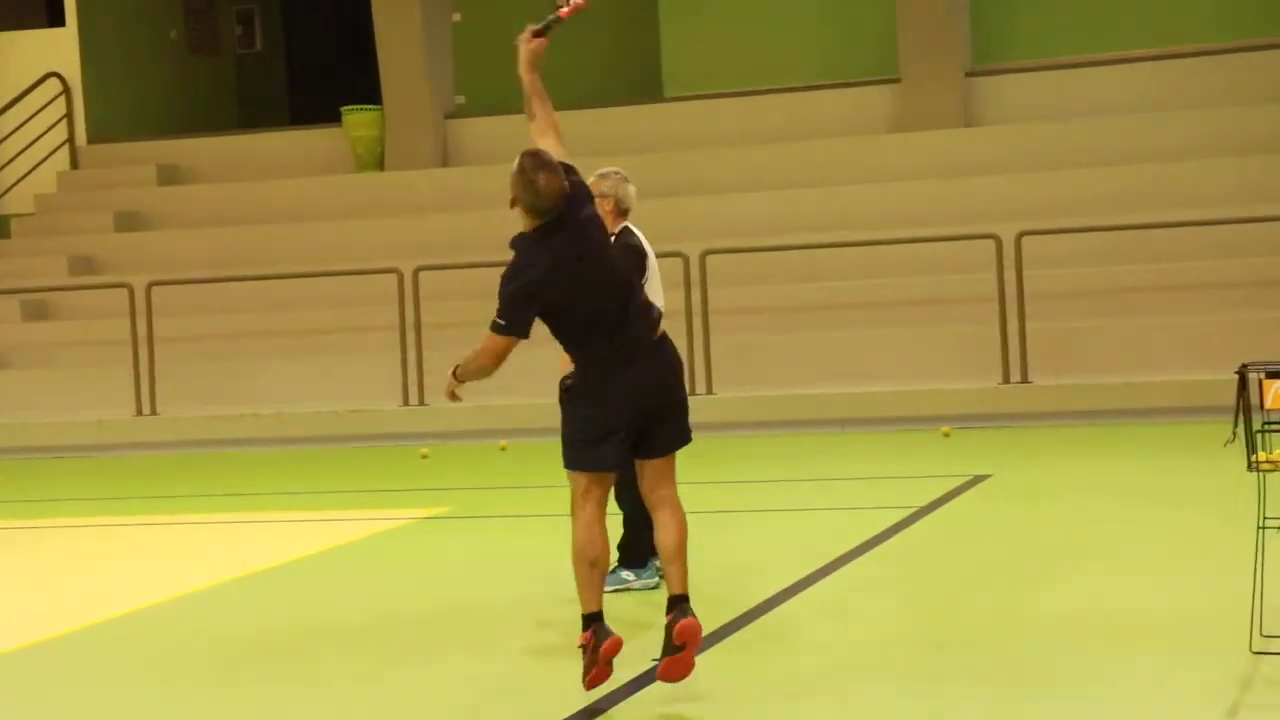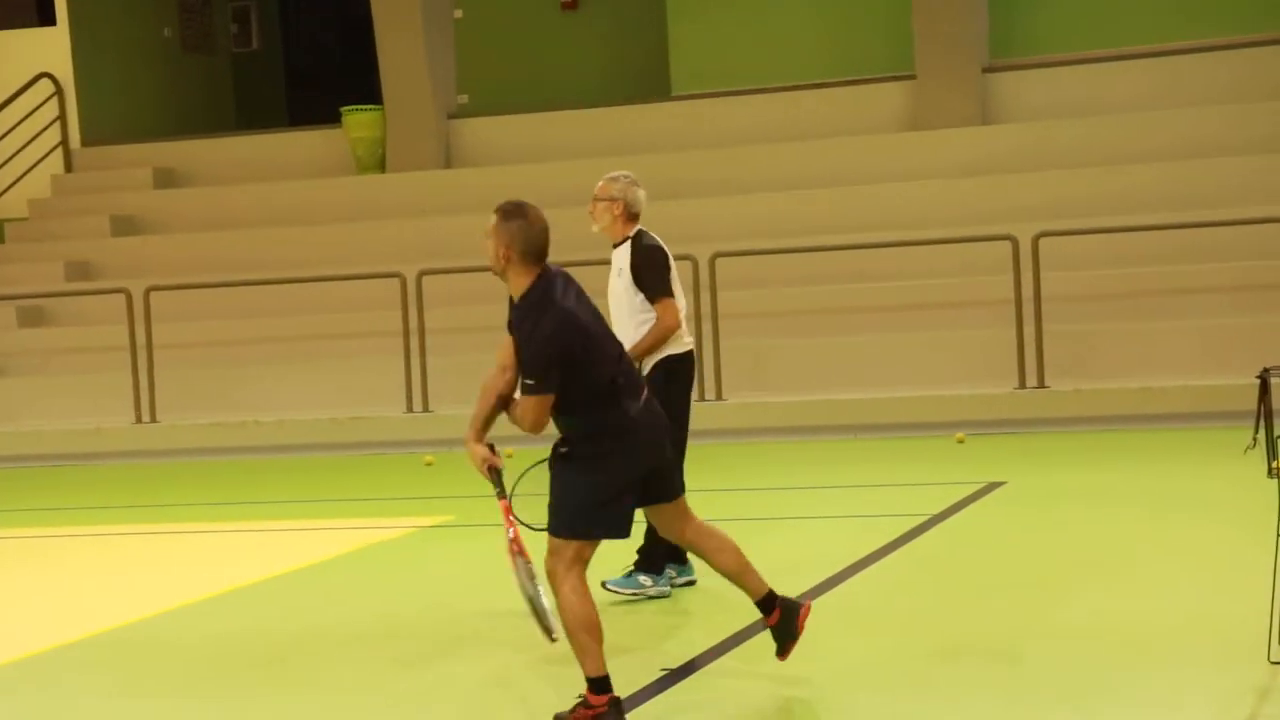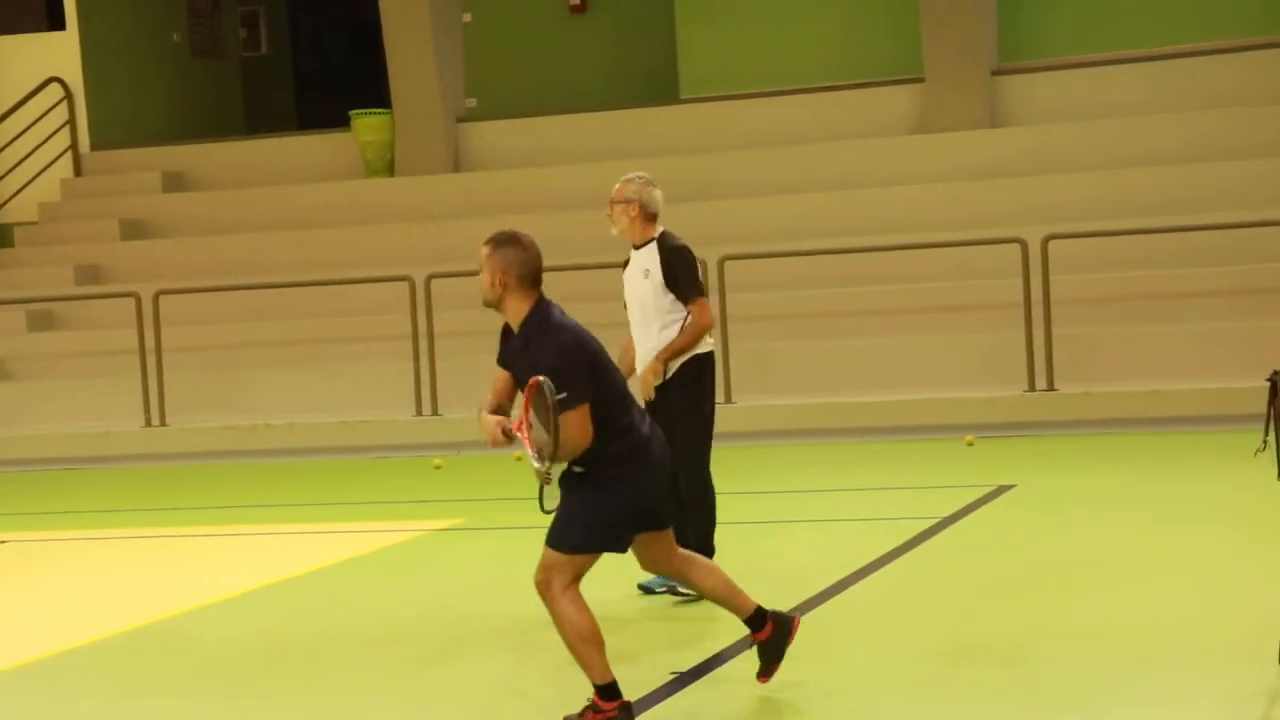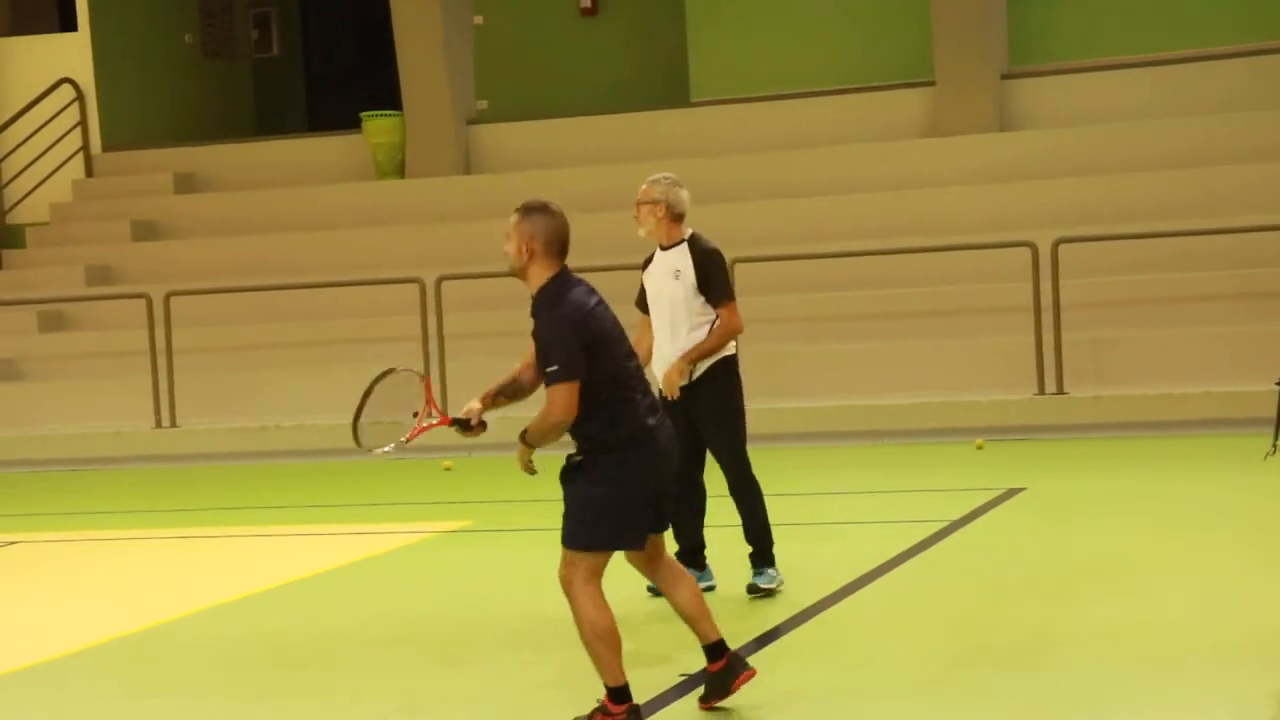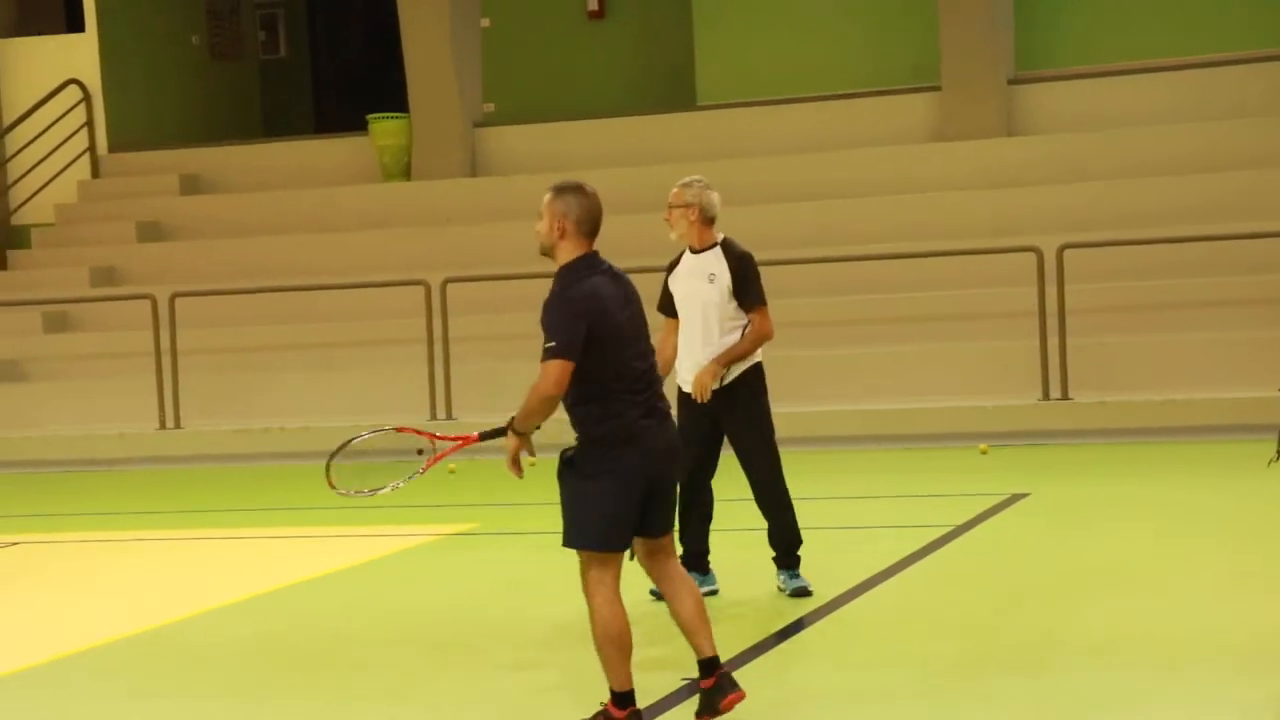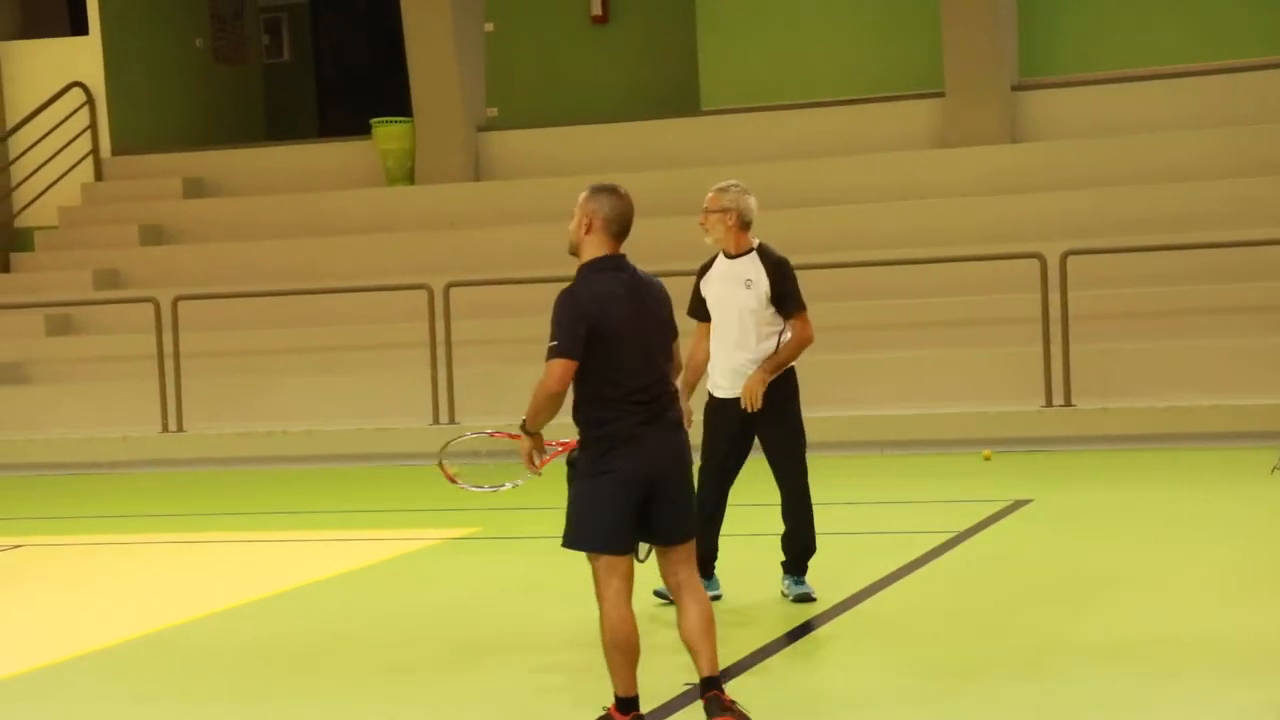
dt=0.2s
person 1, frame 1
left shoulder: (525, 276)
right shoulder: (578, 214)
left elbow: (490, 358)
right elbow: (547, 135)
left wrist: (457, 376)
right wrist: (529, 72)
left hip: (601, 387)
right hip: (655, 368)
left knee: (588, 504)
right knee: (660, 493)
left ankle: (594, 628)
right ankle: (678, 612)
person 1, frame 2
left shoulder: (544, 329)
right shoulder: (544, 285)
left elbow: (531, 421)
right elbow: (503, 369)
left wrist: (506, 403)
right wrist: (475, 433)
left hip: (603, 452)
right hip: (639, 428)
left knee: (563, 569)
right knee: (682, 528)
right ankle: (777, 609)
person 1, frame 3
left shoulder: (554, 346)
right shoulder: (519, 330)
left elbow: (577, 439)
right elbow: (498, 395)
right wrist: (494, 419)
left hip: (614, 471)
right hip: (639, 452)
left knee: (555, 582)
right knee: (664, 558)
right ankle: (766, 624)
person 1, frame 4
left shoulder: (561, 316)
right shoulder: (568, 295)
left elbow: (561, 411)
right elbow: (530, 372)
left wrist: (527, 443)
right wrist: (484, 401)
left hip: (618, 458)
right hip: (650, 443)
left knee: (579, 578)
right knee: (653, 558)
right ankle: (721, 662)
person 1, frame 5
left shoulder: (569, 297)
right shoulder: (613, 281)
left elbow: (552, 386)
left wrist: (518, 430)
right wrist: (525, 411)
left hip: (610, 455)
right hip: (656, 440)
left knee: (600, 581)
right knee: (662, 561)
right ankle: (715, 677)
person 1, frame 6
left shoulder: (578, 298)
right shoulder: (653, 289)
left elbow: (554, 386)
left wrist: (530, 431)
left hip: (610, 459)
right hip: (668, 447)
left knee: (614, 588)
right knee: (682, 574)
person 2, frame 1
left shoulder: (624, 246)
right shoulder: (620, 244)
left knee: (629, 466)
right knee: (631, 463)
left ankle: (637, 565)
right ankle: (651, 554)
person 2, frame 2
left shoulder: (646, 250)
right shoulder: (625, 254)
left elbow: (669, 320)
left wrist: (624, 361)
left hip: (666, 370)
right hip: (648, 373)
left ankle: (652, 570)
right ankle: (674, 562)
person 2, frame 3
left shoulder: (672, 252)
right shoulder: (634, 261)
left elbow: (703, 319)
left wrist: (658, 361)
left hip: (687, 372)
right hip: (660, 379)
left knee: (691, 471)
right knee: (665, 474)
person 2, frame 4
left shoulder: (703, 255)
right shoulder: (652, 264)
left elbow: (732, 323)
right elbow: (649, 331)
left wrist: (685, 360)
left hip: (712, 378)
right hip: (674, 386)
left knee: (736, 469)
right knee: (681, 477)
left ankle: (763, 564)
right ankle: (693, 567)
person 2, frame 5
left shoulder: (736, 259)
right shoulder: (677, 268)
left elbow: (763, 328)
right elbow: (671, 335)
left wrist: (716, 365)
left hip: (739, 386)
right hip: (693, 391)
left knee: (766, 476)
right knee: (691, 482)
left ankle: (789, 566)
right ankle: (697, 570)
person 2, frame 6
left shoulder: (773, 265)
right shoulder: (708, 274)
left elbow: (803, 333)
right elbow: (702, 340)
left wrist: (763, 374)
right wrist: (683, 395)
left hip: (772, 392)
right hip: (722, 396)
left knee: (793, 483)
right knee: (711, 486)
left ankle: (795, 573)
right ankle: (702, 576)
